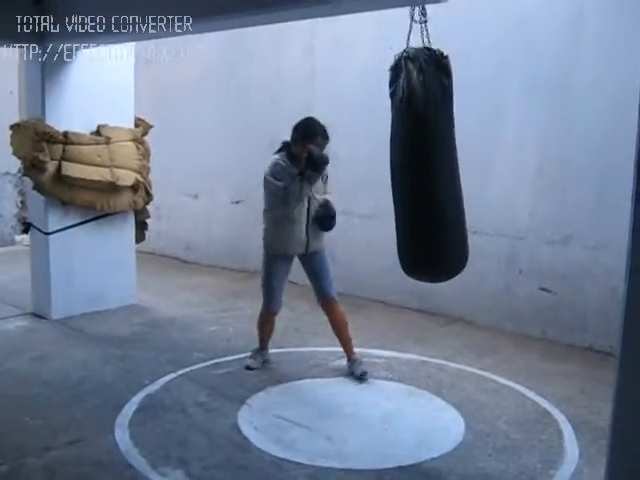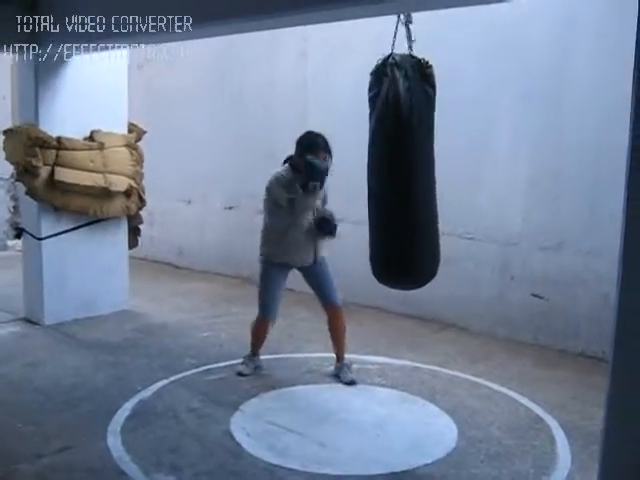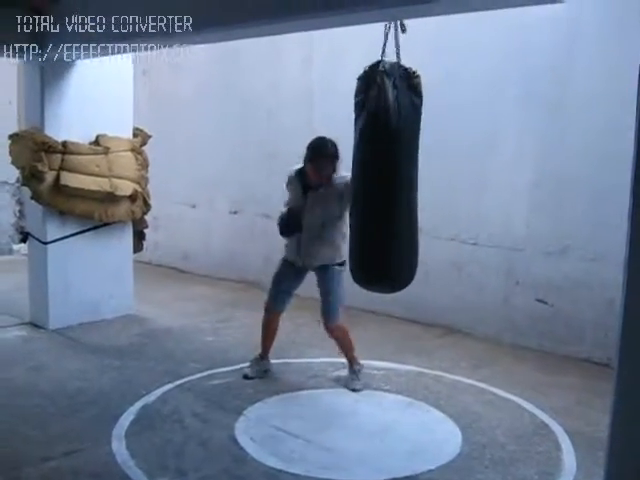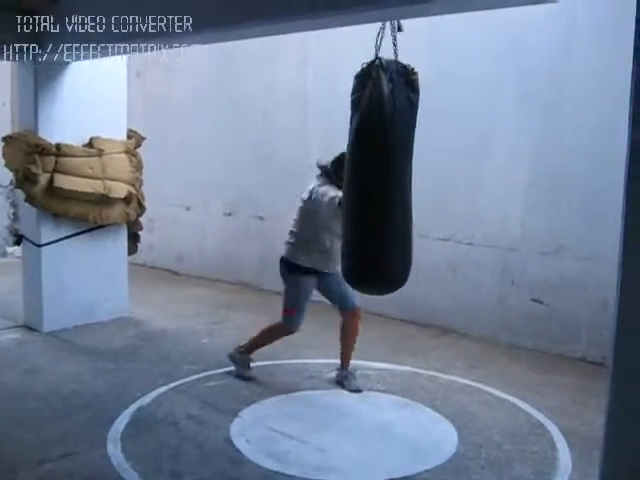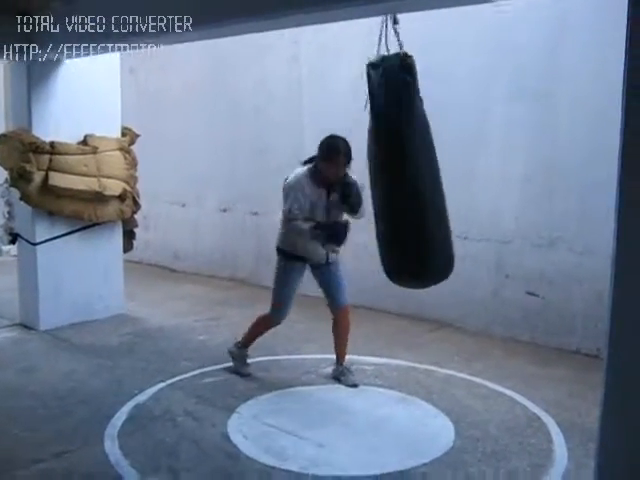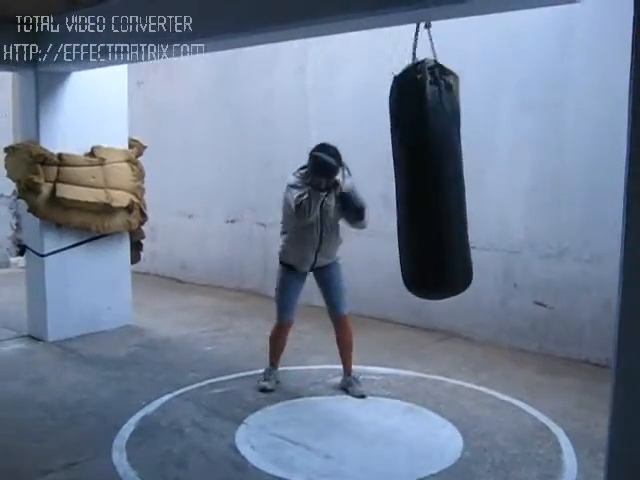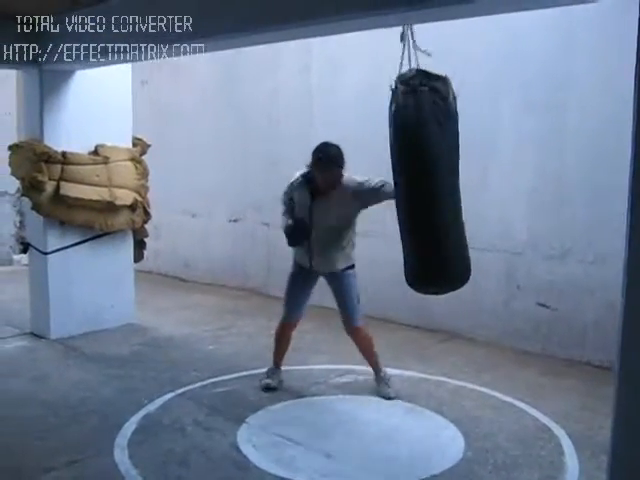
dt=0.3s
person 1, frame 1
left shoulder: (315, 165)
right shoulder: (278, 166)
right elbow: (290, 200)
left wrist: (325, 210)
right wrist: (309, 174)
left hip: (312, 244)
right hip: (279, 246)
left knee: (329, 301)
right knee: (271, 307)
left ankle: (351, 357)
right ankle: (262, 350)
person 1, frame 2
left shoulder: (314, 179)
right shoulder: (281, 179)
right elbow: (299, 211)
left wrist: (327, 222)
right wrist: (312, 183)
left hip: (311, 255)
right hip: (278, 257)
left knee: (335, 307)
right knee: (267, 316)
left ankle: (341, 363)
right ankle: (253, 357)
person 1, frame 3
left shoulder: (341, 183)
right shoulder: (295, 179)
right wrist: (288, 216)
left hip: (329, 260)
right hip: (296, 257)
left knee: (331, 323)
right knee: (272, 309)
left ankle: (354, 367)
right ankle: (263, 359)
person 1, frame 4
left shoulder: (330, 191)
right shoulder: (323, 194)
right elbow: (341, 203)
left hip: (325, 267)
right hip: (300, 266)
left knee: (353, 313)
right knee: (290, 326)
left ankle: (344, 371)
right ankle: (241, 354)
person 1, frame 5
left shoulder: (340, 181)
right shoulder: (299, 181)
left elbow: (356, 212)
right elbow: (292, 223)
left wrist: (354, 198)
right wrist: (321, 230)
left hip: (325, 254)
right hip: (293, 252)
left knee: (342, 309)
right knee: (277, 314)
left ankle: (340, 365)
right ankle: (238, 350)
person 1, frame 6
left shoulder: (340, 187)
right shoulder: (297, 183)
left elbow: (359, 222)
right elbow: (302, 213)
left wrist: (356, 210)
right wrist: (317, 185)
left hip: (327, 260)
right hip: (293, 261)
left knee: (341, 317)
right knee: (284, 322)
left ankle: (348, 376)
right ankle: (271, 371)
person 1, frame 7
left shoulder: (352, 188)
right shoulder: (298, 185)
left elbow: (383, 189)
right elbow: (288, 210)
right wrist: (290, 226)
left hip: (339, 265)
right hip: (305, 263)
left knee: (353, 326)
right knee: (289, 319)
left ankle: (380, 375)
right ankle: (275, 369)
